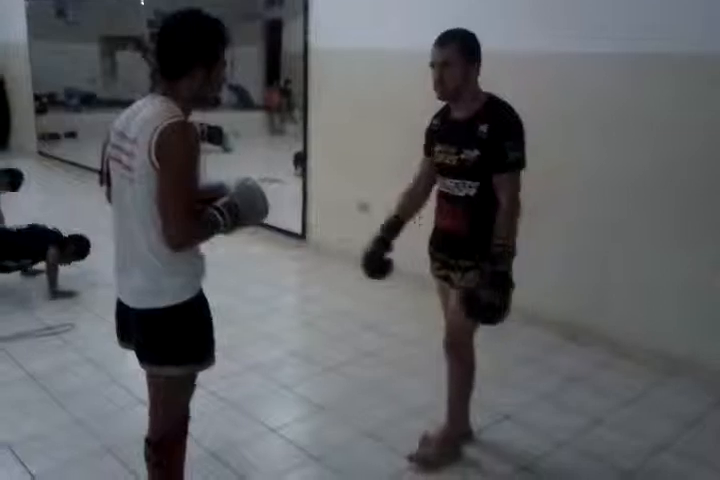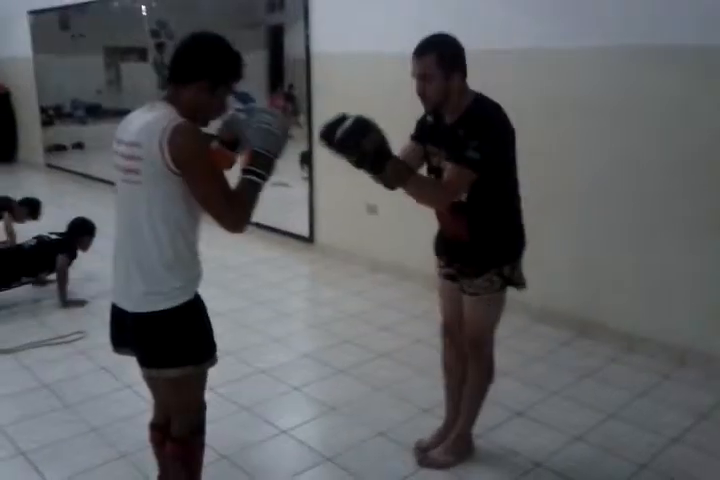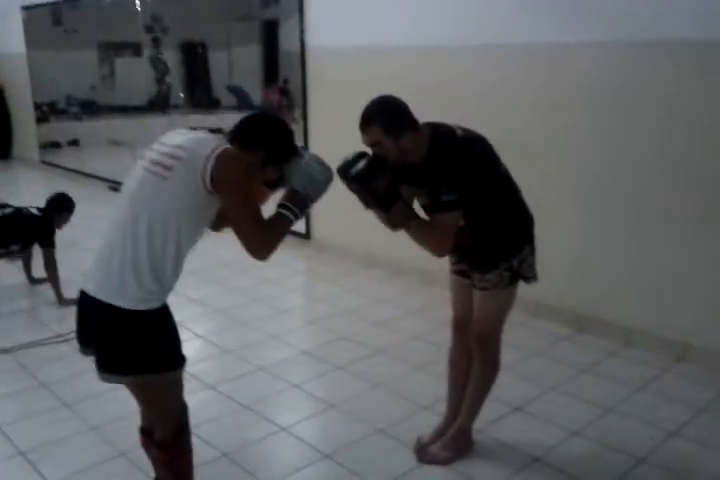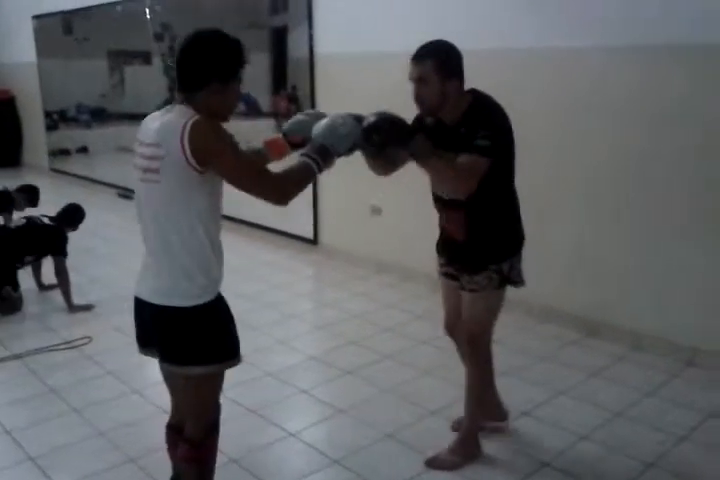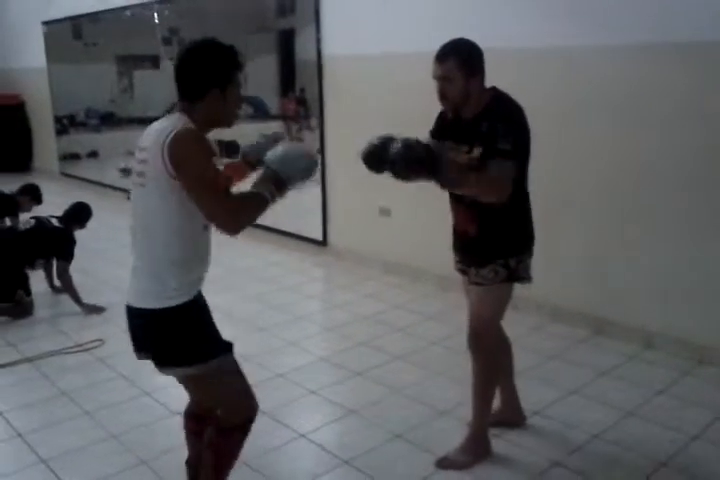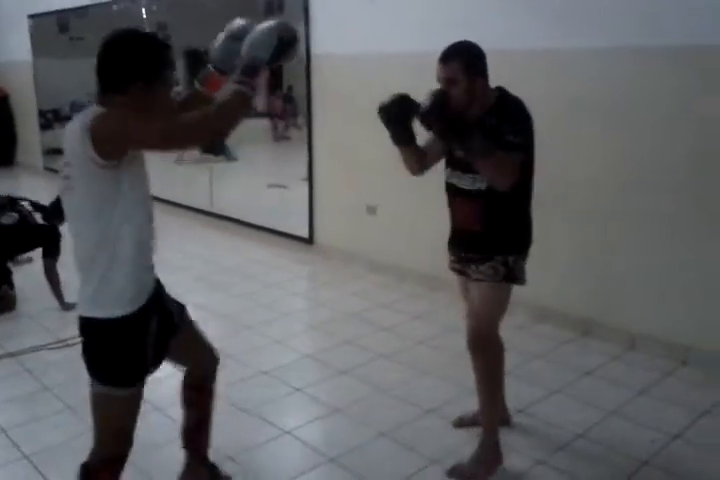
dt=0.5s
person 1, frame 1
left shoulder: (130, 117)
right shoulder: (176, 132)
right elbow: (178, 234)
right wrist: (227, 213)
left hip: (136, 294)
right hip: (170, 303)
left knee: (167, 408)
right knee: (170, 418)
person 1, frame 2
left shoulder: (136, 123)
right shoulder: (181, 134)
right elbow: (232, 216)
left wrist: (222, 147)
right wrist: (258, 164)
left hip: (130, 300)
right hip: (168, 305)
left knee: (167, 411)
right knee: (187, 419)
person 1, frame 3
left shoulder: (179, 141)
right shoulder: (227, 162)
right elbow: (260, 245)
left wrist: (265, 187)
right wrist: (296, 202)
left hip: (100, 298)
right hip: (132, 310)
left knee: (158, 413)
right knee: (171, 422)
person 1, frame 4
left shoulder: (155, 124)
right shoulder: (199, 131)
left elbow: (235, 164)
right elbow: (275, 191)
left wrist: (287, 141)
right wrist: (319, 154)
left hip: (153, 300)
right hip: (191, 308)
left knee: (184, 412)
right knee: (200, 423)
person 1, frame 5
left shoulder: (161, 132)
right shoulder: (187, 141)
right elbow: (231, 220)
right wrist: (272, 182)
left hip: (152, 301)
right hip: (170, 309)
left knee: (208, 400)
right knee: (239, 411)
person 1, frame 6
left shoulder: (106, 127)
right shoulder: (103, 128)
left elbow: (181, 126)
right elbow: (210, 127)
left wrist: (226, 72)
right wrist: (251, 69)
left hip: (142, 293)
right hip: (115, 316)
left knee: (203, 363)
person 2, frame 1
left shoulder: (500, 123)
right shoulder: (439, 122)
left elbow: (508, 202)
right elbow: (422, 182)
left wrist: (500, 266)
right wrist: (388, 232)
left hip: (478, 255)
right hip: (444, 247)
left knee: (456, 340)
right knee: (456, 338)
left ankle: (450, 437)
right ankle: (459, 423)
person 2, frame 2
left shoulder: (486, 123)
right shoulder: (433, 118)
left elbow: (443, 195)
right elbow: (402, 170)
left wrist: (384, 165)
right wrist: (369, 157)
left hip: (491, 253)
right hip: (451, 246)
left knee: (476, 342)
right knee: (450, 334)
left ankle: (461, 436)
right ankle: (449, 425)
person 2, frame 3
left shoulder: (456, 157)
right shoulder: (406, 157)
left elbow: (439, 244)
right elbow: (397, 222)
left wrist: (395, 206)
left hip: (502, 247)
right hip: (466, 244)
left knee: (483, 338)
right knee: (461, 329)
left ankle: (461, 432)
right ankle: (450, 422)
person 2, frame 4
left shoulder: (487, 119)
right shoulder: (430, 119)
left elbow: (461, 182)
right elbow: (385, 167)
left wrist: (413, 145)
right wrist: (370, 142)
left hip: (492, 249)
right hip: (453, 245)
left knee: (473, 338)
right knee: (457, 329)
left ankle: (469, 439)
right ankle: (491, 407)
person 2, frame 5
left shoulder: (506, 118)
right shoulder: (451, 118)
left elbow: (497, 191)
left wrist: (440, 171)
left hip: (502, 247)
right hip: (470, 241)
left knee: (479, 337)
right knee: (487, 328)
left ankle: (478, 438)
right ankle: (511, 407)
person 2, frame 6
left shoulder: (510, 114)
right shoulder: (457, 114)
left elbow: (505, 178)
right elbow: (418, 165)
left wrist: (461, 134)
right wrist: (401, 131)
left hip: (500, 246)
right hip: (465, 240)
left knee: (479, 339)
right knee: (483, 329)
right ankle: (495, 408)
